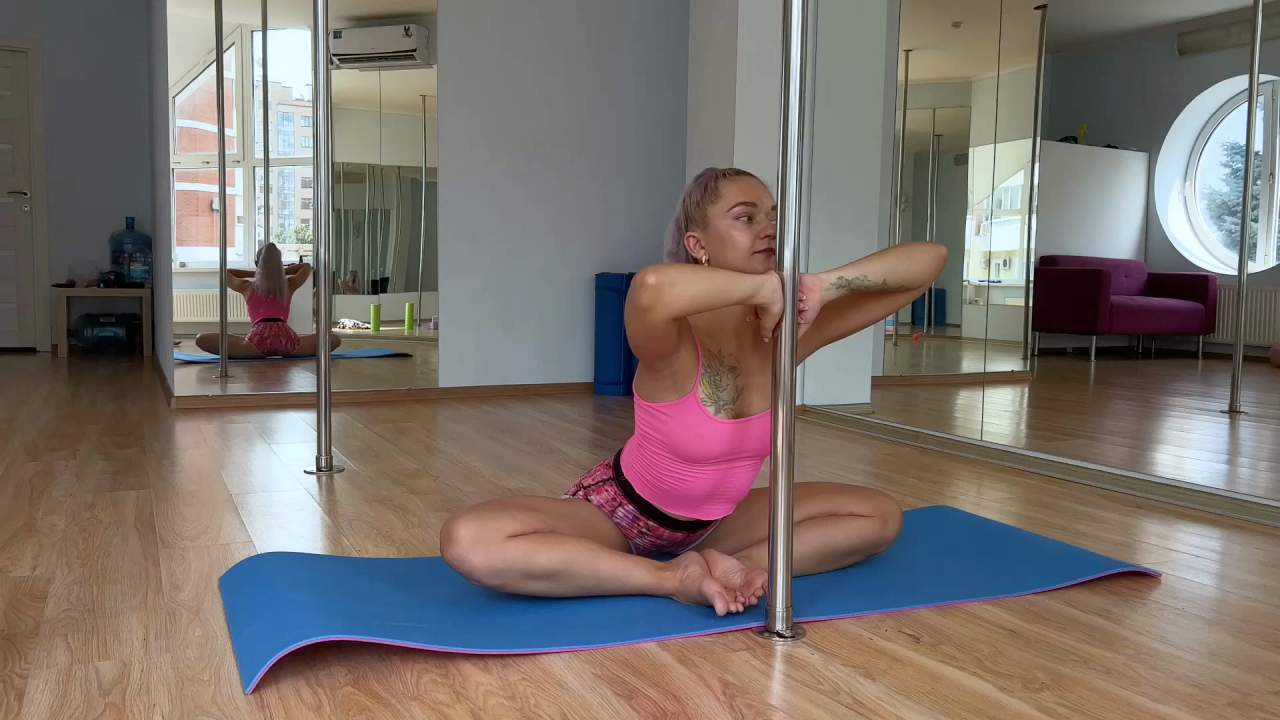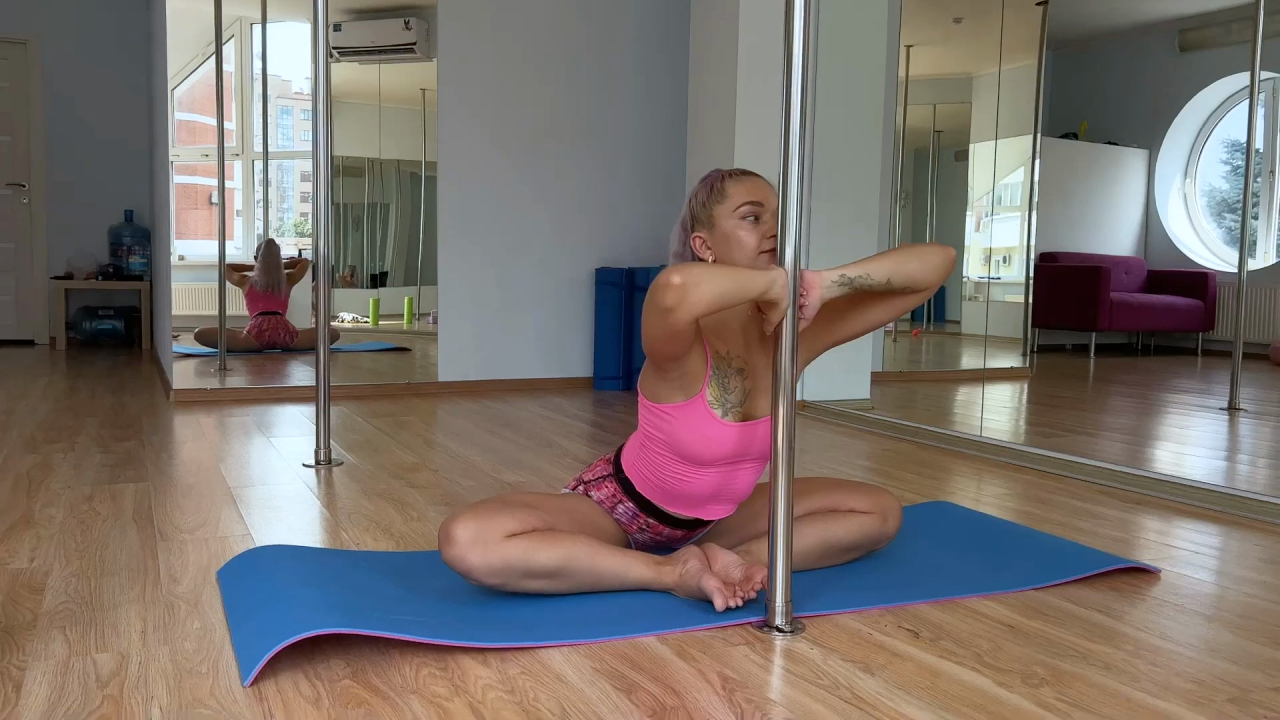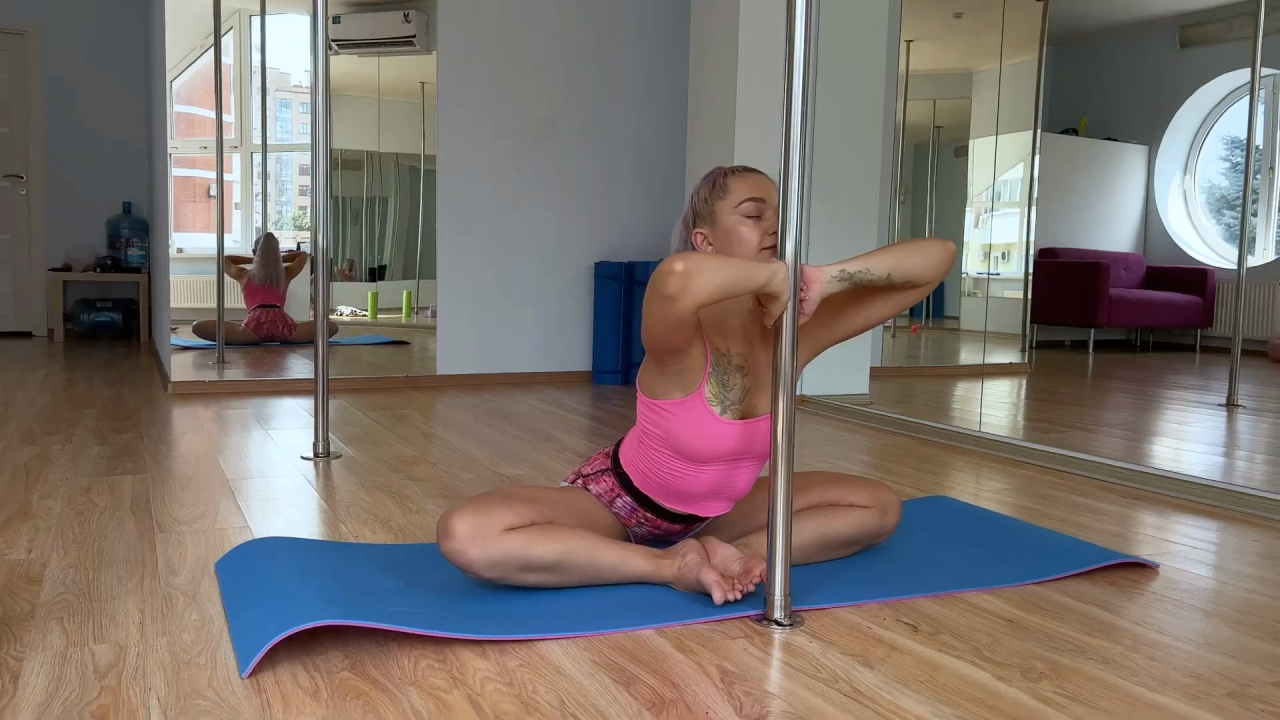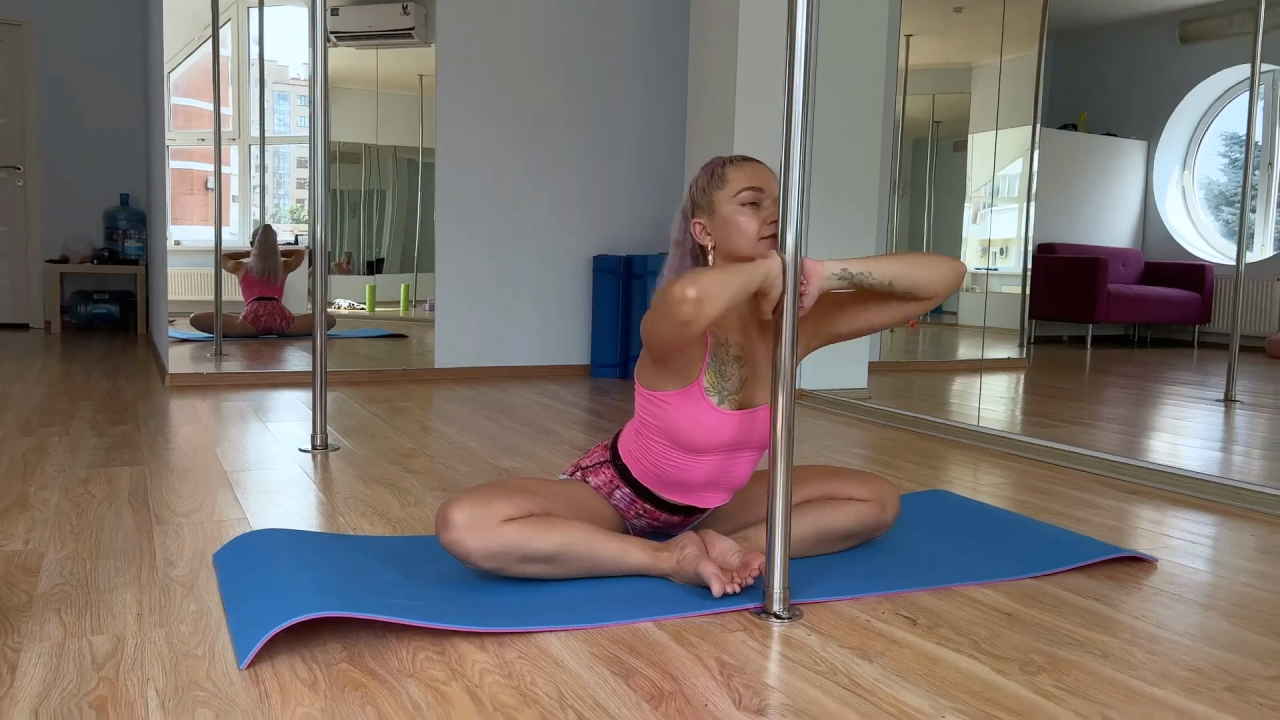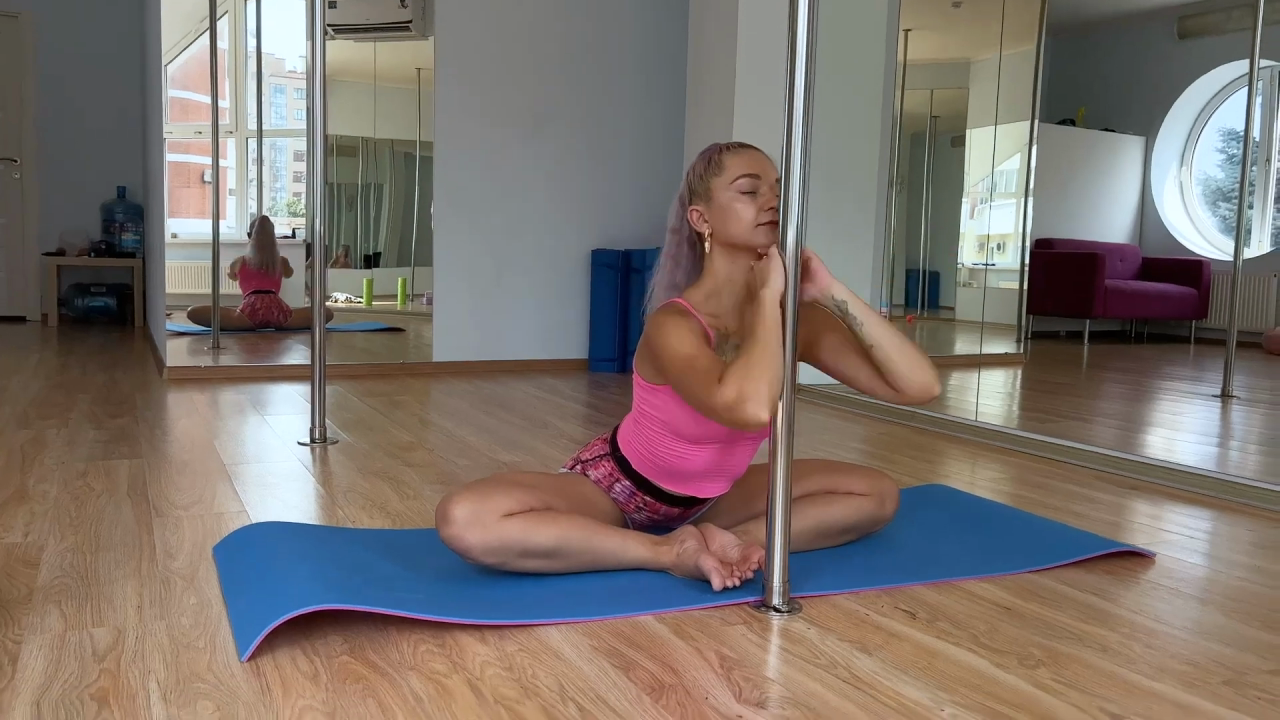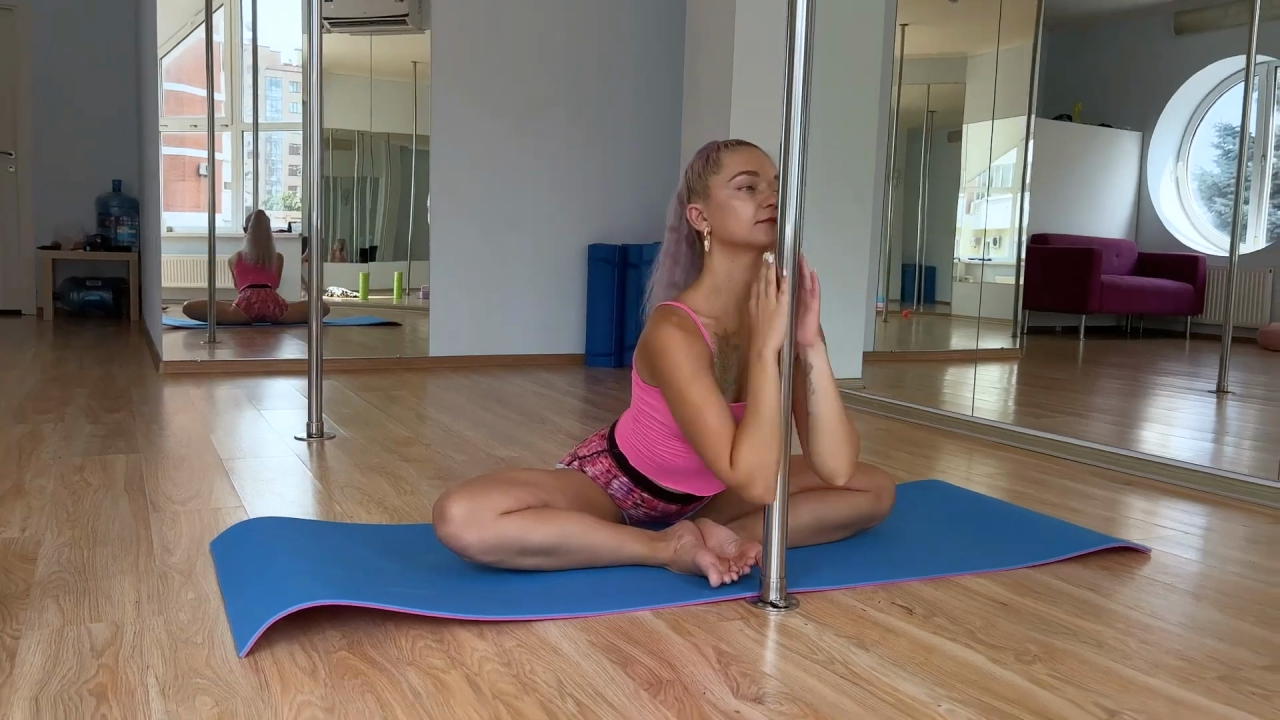
dt=0.2s
person 1, frame 1
left shoulder: (791, 332)
right shoulder: (673, 343)
left elbow: (930, 260)
right elbow: (652, 286)
left wrist: (826, 282)
right wrist: (764, 285)
left hip: (712, 522)
right hip: (619, 514)
left knee: (880, 516)
right knee: (468, 541)
left ankle: (720, 567)
right ankle: (675, 579)
person 1, frame 2
left shoulder: (796, 333)
right shoulder: (681, 345)
left elbow: (939, 262)
right elbow: (675, 286)
left wrist: (826, 281)
right wrist: (773, 280)
left hip: (713, 519)
right hip: (616, 510)
left knee: (880, 512)
right knee: (467, 542)
left ankle: (727, 564)
right ankle: (672, 572)
person 1, frame 3
left shoulder: (797, 331)
right shoulder: (679, 341)
left elbow: (940, 256)
right elbow: (677, 275)
left wrist: (825, 276)
right wrist: (774, 274)
left hip: (708, 515)
right hip: (616, 504)
left knee: (878, 505)
right knee: (465, 536)
left ankle: (718, 556)
right ankle: (672, 567)
person 1, frame 4
left shoulder: (798, 324)
right shoulder: (673, 328)
left elbow: (946, 276)
right elbow: (686, 296)
left wrist: (829, 273)
right wrist: (765, 269)
left hip: (707, 508)
right hip: (614, 497)
left knee: (877, 499)
right knee: (465, 525)
left ankle: (715, 548)
right ankle: (669, 558)
person 1, frame 5
left shoulder: (798, 321)
right shoulder: (672, 327)
left elbow: (922, 386)
right elbow: (752, 409)
left wrist: (834, 293)
right wrist: (768, 295)
left hip: (709, 499)
right hip: (614, 492)
left knee: (877, 494)
right knee: (462, 519)
left ankle: (709, 540)
right ankle: (668, 552)
person 1, frame 6
left shoulder: (793, 319)
right shoulder: (674, 331)
left elbow: (837, 470)
right elbow: (755, 484)
left wrist: (810, 345)
right wrist: (767, 345)
left hip: (702, 497)
right hip: (611, 487)
left knee: (874, 491)
right knee: (460, 518)
left ankle: (714, 536)
right ankle: (668, 549)
